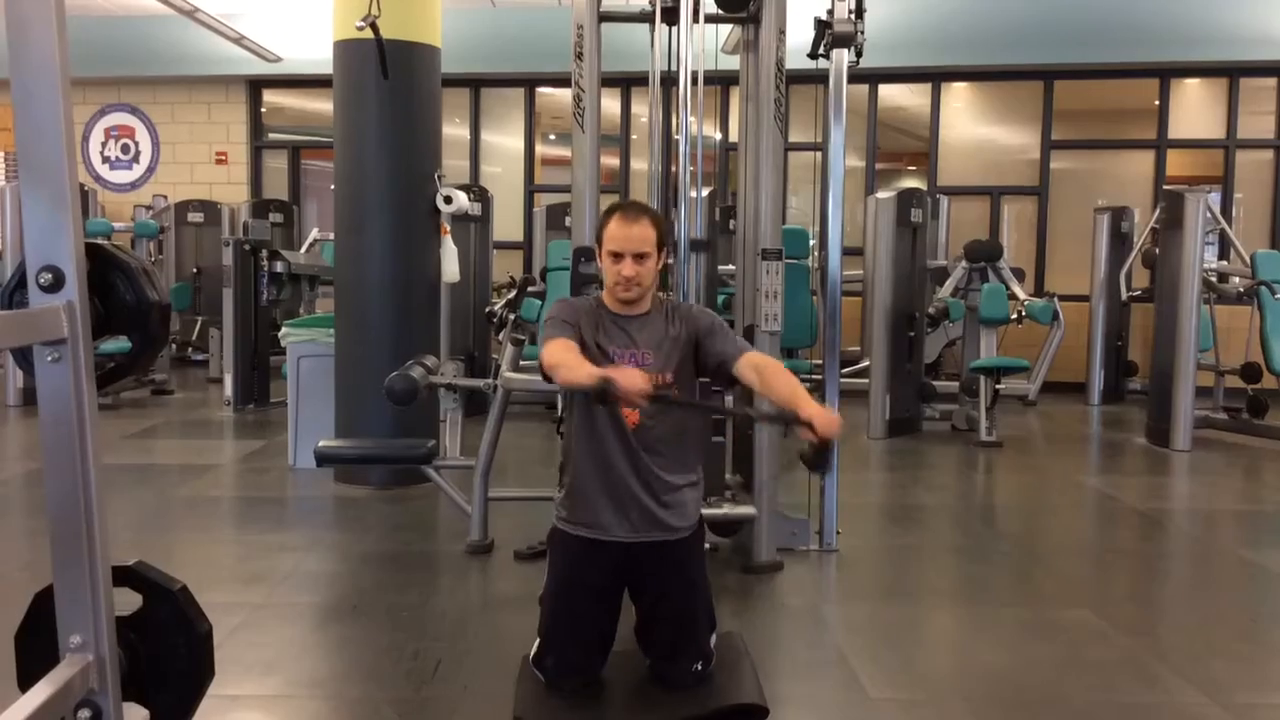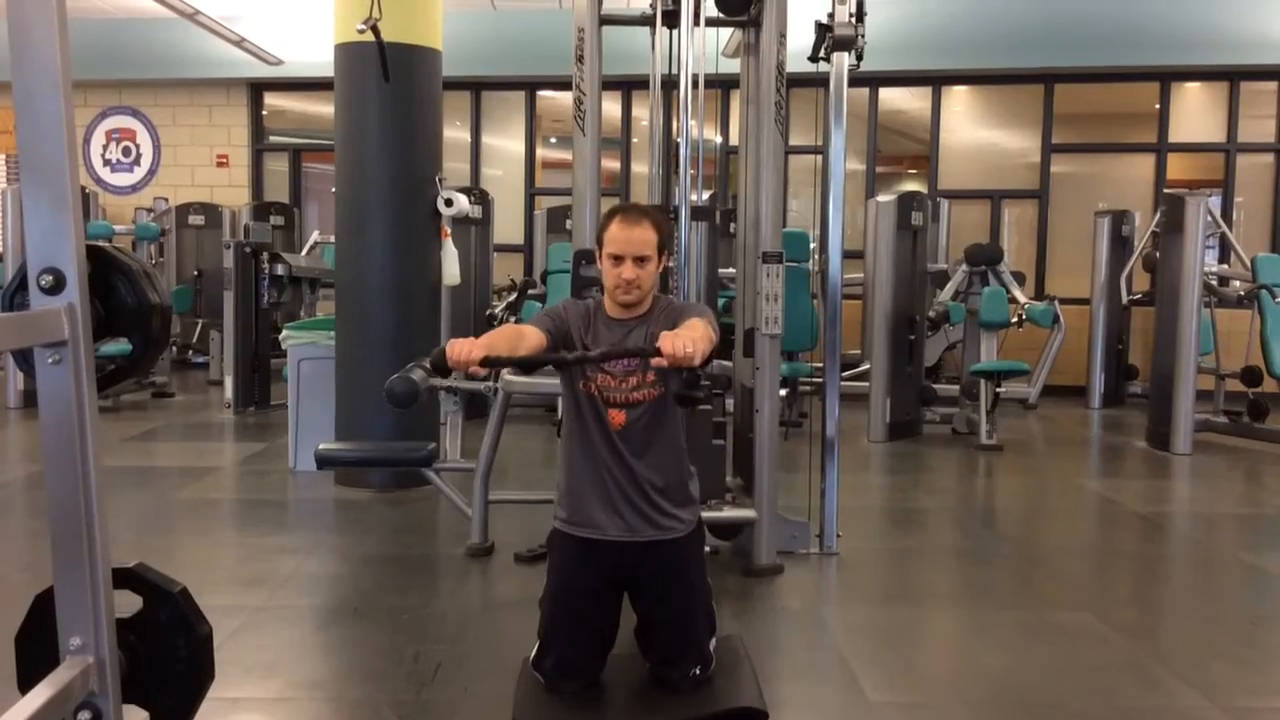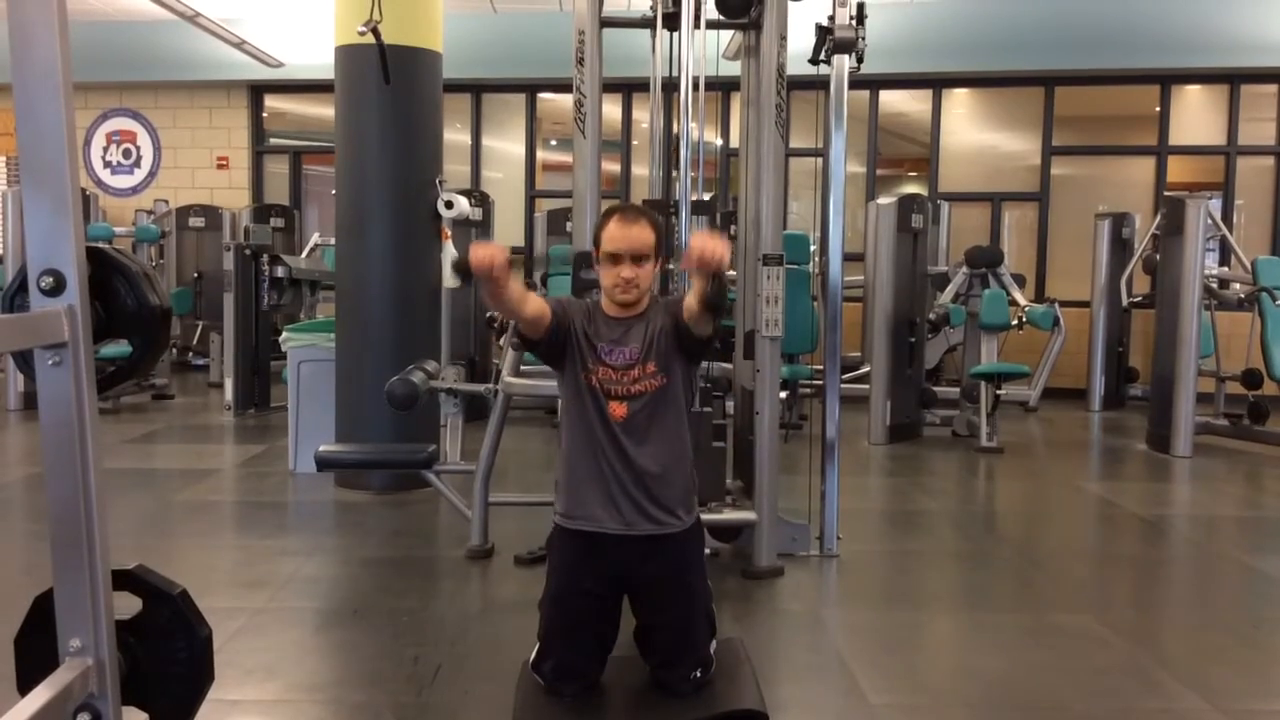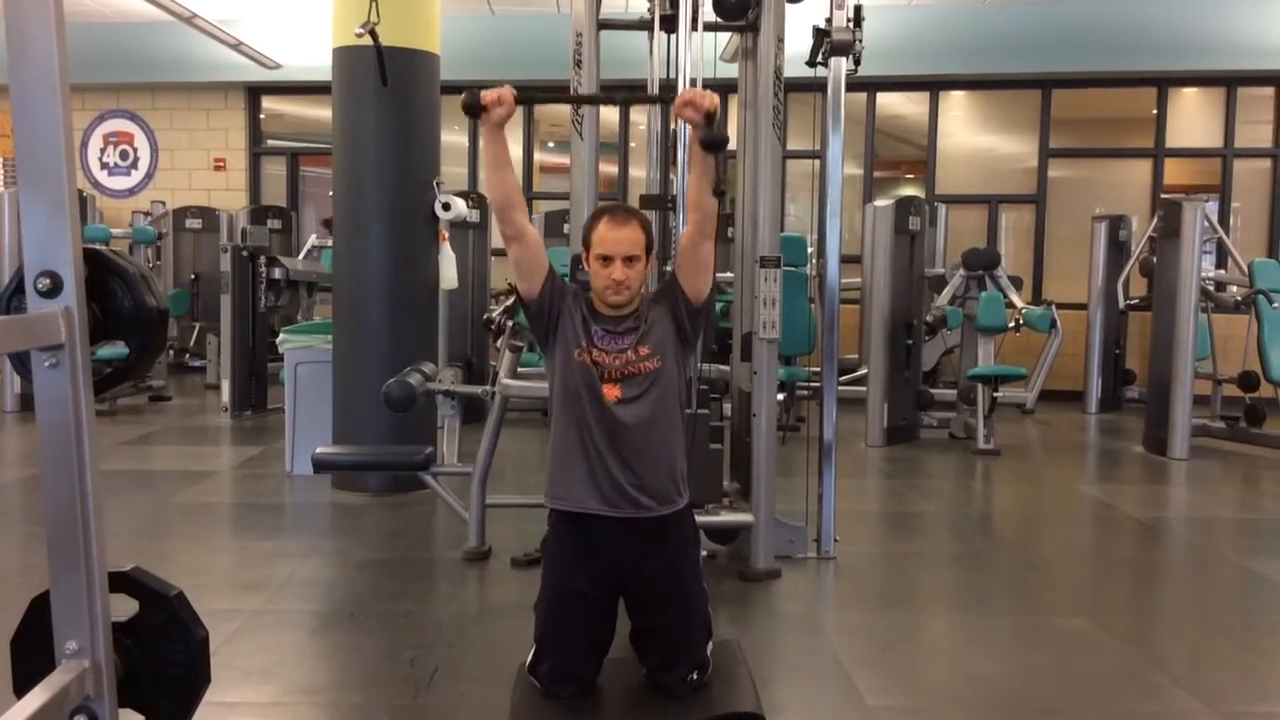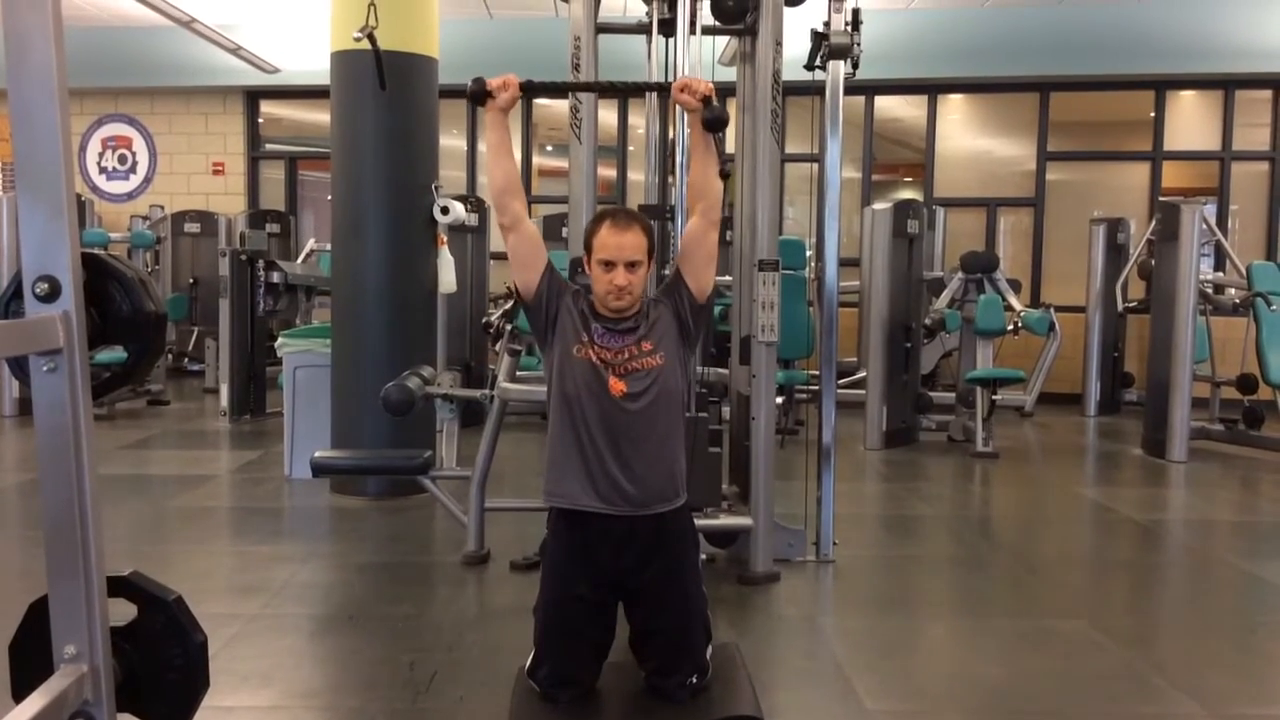
dt=0.5s
person 1, frame 1
left shoulder: (692, 323)
right shoulder: (570, 317)
left elbow: (755, 366)
right elbow: (559, 361)
left wrist: (809, 407)
right wrist: (608, 374)
left hip: (670, 528)
right hip: (586, 526)
left knee: (686, 671)
right knee: (565, 674)
left ankle: (648, 626)
person 1, frame 2
left shoulder: (678, 317)
right shoulder: (571, 320)
left elbow: (699, 331)
right elbow: (523, 338)
left wrist: (687, 342)
right wrist: (479, 345)
left hip: (668, 529)
right hip: (584, 529)
left knee: (685, 674)
right knee: (564, 676)
left ankle: (653, 631)
person 1, frame 3
left shoulder: (675, 325)
right shoulder: (570, 325)
left elbow: (701, 306)
right elbow: (524, 308)
left wrist: (710, 269)
right wrist: (493, 275)
left hip: (668, 528)
right hip: (583, 529)
left knee: (685, 678)
right knee: (564, 678)
left ankle: (652, 637)
right ankle: (600, 638)
person 1, frame 4
left shoulder: (673, 316)
right shoulder: (559, 314)
left elbow: (702, 225)
right elbow: (513, 224)
left wrist: (702, 133)
right wrist: (493, 129)
left hip: (663, 523)
right hip: (577, 524)
left knee: (681, 676)
right knee: (561, 678)
left ankle: (651, 639)
right ankle: (588, 641)
person 1, frame 5
left shoulder: (675, 317)
right shoulder: (559, 314)
left elbow: (705, 216)
right elbow: (511, 215)
left wrist: (697, 119)
right wrist: (497, 116)
left hip: (662, 524)
right hip: (577, 525)
left knee: (682, 681)
right knee: (560, 684)
left ankle: (650, 644)
right ankle: (591, 642)
